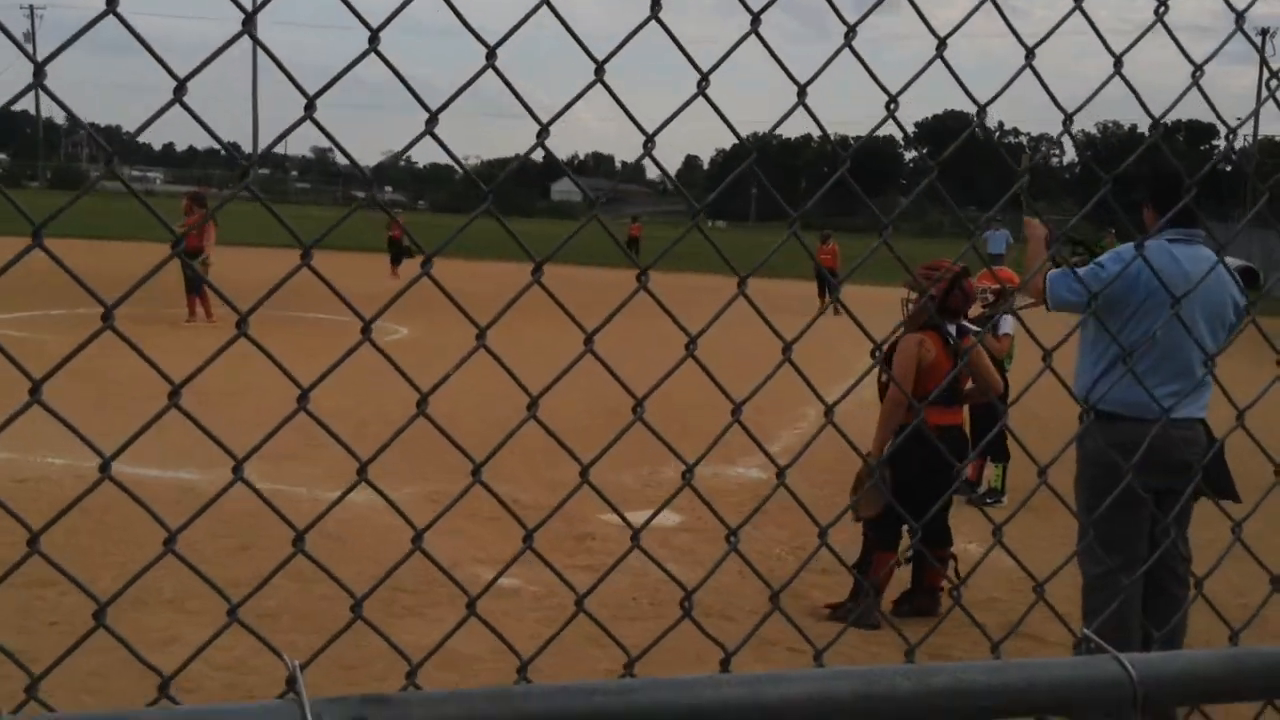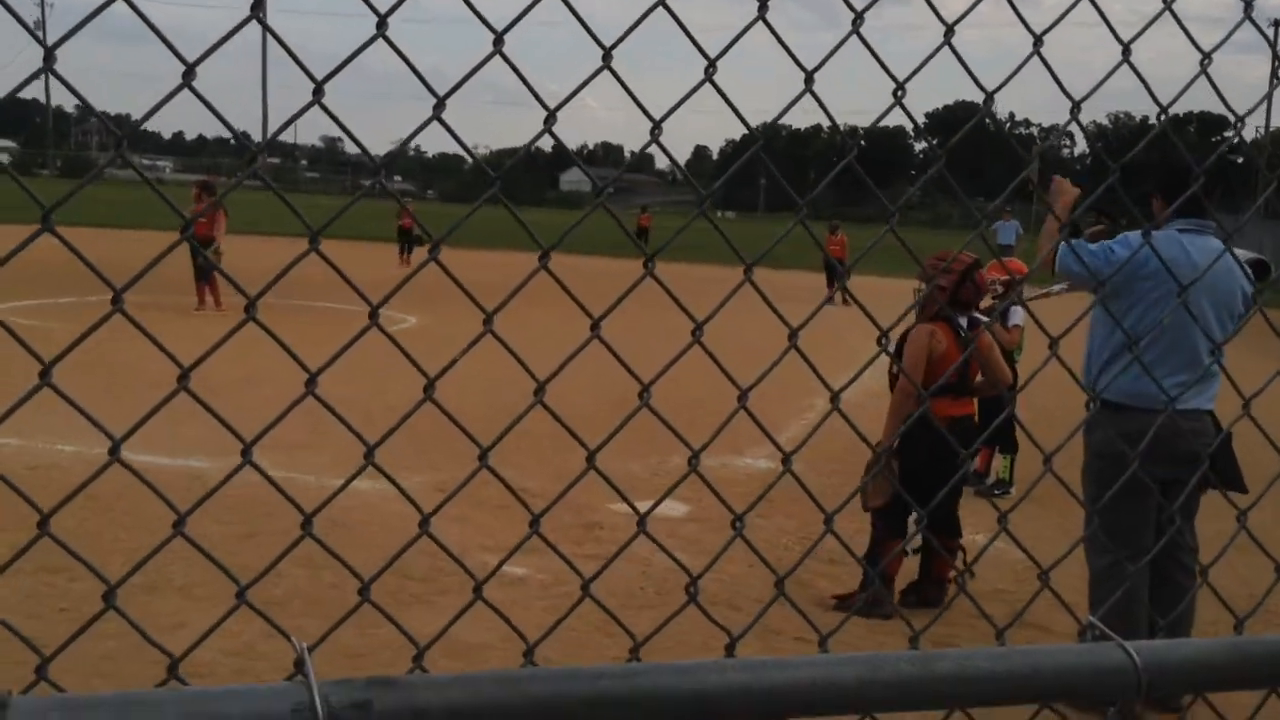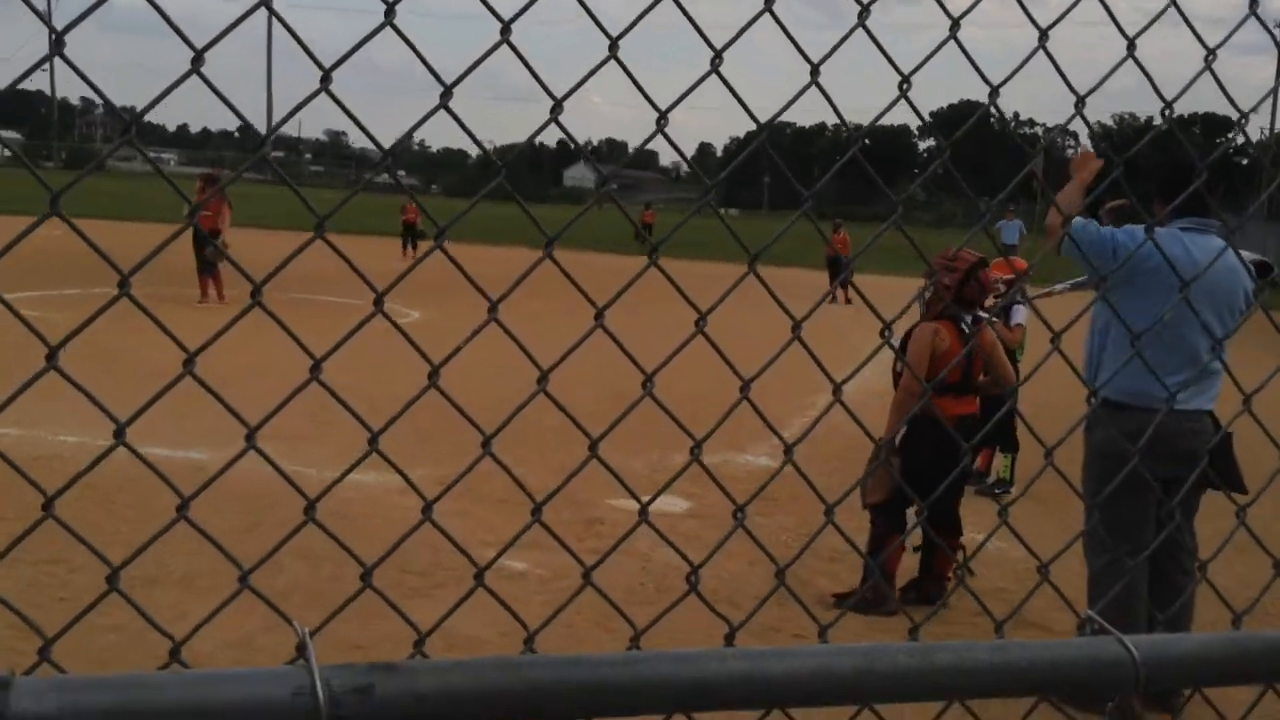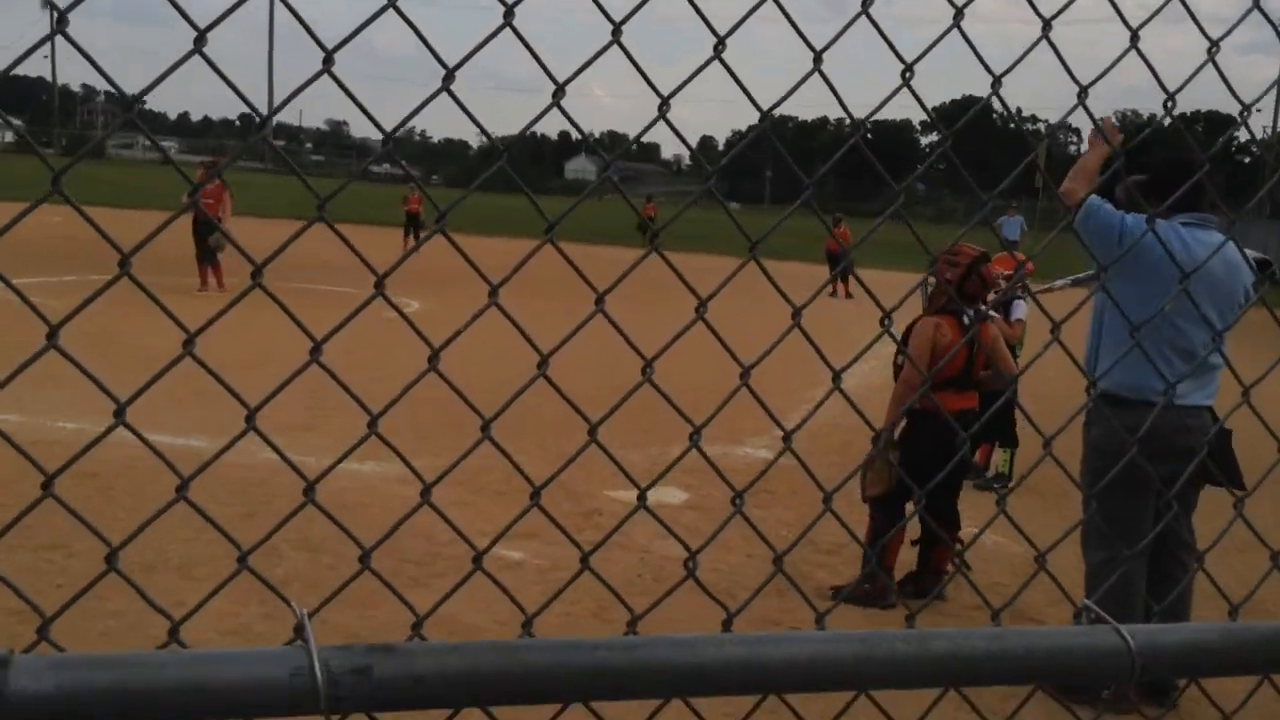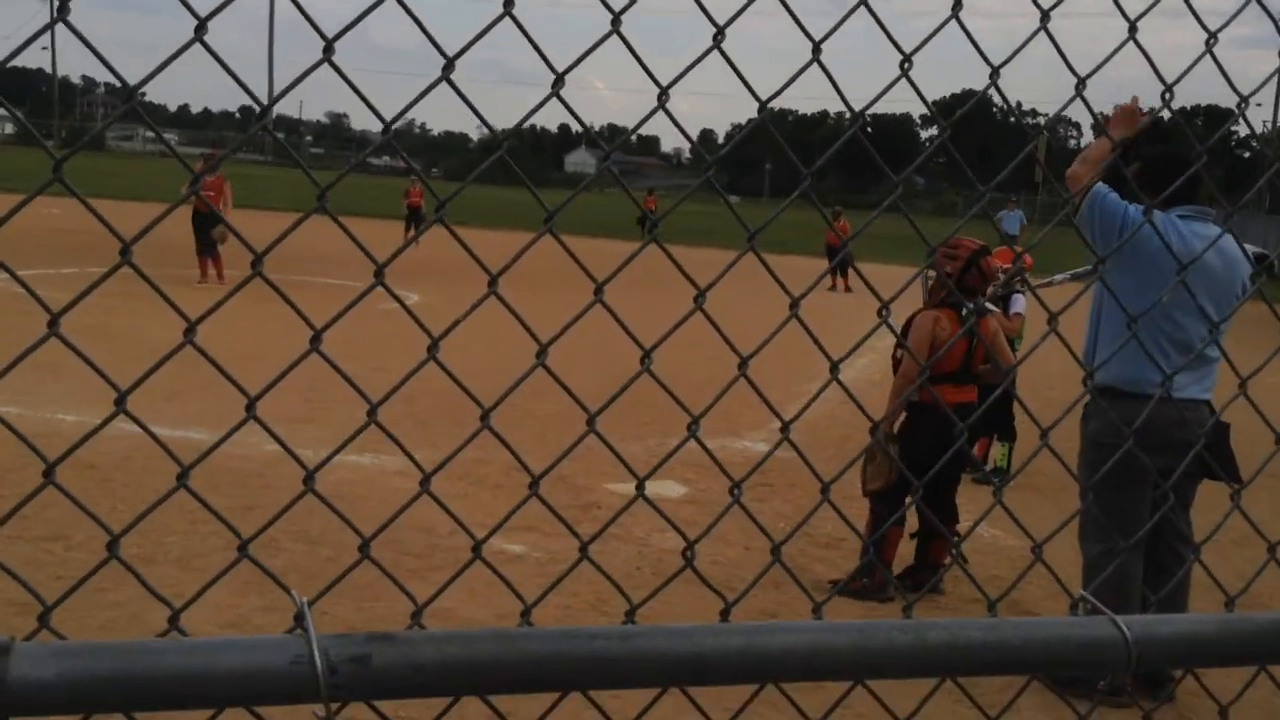
dt=0.1s
person 1, frame 1
left shoulder: (1130, 262)
right shoulder: (1225, 278)
left elbow: (1044, 288)
left wrist: (1037, 240)
left hip: (1120, 434)
right hip: (1187, 437)
left knee: (1112, 566)
right knee: (1169, 563)
person 1, frame 2
left shoulder: (1138, 252)
right shoulder: (1234, 270)
left elbow: (1052, 254)
left wrist: (1061, 202)
left hip: (1127, 425)
right hip: (1195, 429)
left knee: (1120, 557)
right knee: (1175, 554)
person 1, frame 3
left shoulder: (1139, 248)
right shoulder: (1237, 267)
left elbow: (1057, 226)
left wrist: (1082, 176)
left hip: (1128, 423)
right hip: (1194, 427)
left knee: (1119, 554)
right knee: (1174, 553)
person 1, frame 4
left shoulder: (1138, 240)
right shoulder: (1237, 261)
left elbow: (1072, 194)
left wrist: (1101, 146)
left hip: (1127, 418)
right hip: (1195, 423)
left knee: (1115, 548)
right knee: (1173, 549)
left ankle: (1109, 678)
right ankle: (1159, 675)
person 1, frame 5
left shoulder: (1136, 232)
right shoulder: (1234, 255)
left elbow: (1079, 179)
left wrist: (1117, 134)
left hip: (1125, 411)
right hip: (1191, 416)
left knee: (1113, 541)
right knee: (1171, 542)
left ankle: (1106, 670)
right ankle: (1155, 668)
person 2, frame 1
left shoulder: (915, 342)
right shoulder: (967, 342)
left elbow: (896, 400)
right elbow: (993, 387)
left wrist: (876, 450)
left hip: (917, 442)
right hip: (952, 441)
left knee: (884, 519)
right knee: (933, 520)
left ankle: (864, 603)
right ankle: (926, 595)
person 2, frame 2
left shoulder: (925, 332)
right shoulder: (978, 334)
left elbow: (906, 391)
right elbow: (1003, 380)
left wrist: (886, 440)
left hip: (927, 433)
right hip: (962, 432)
left knee: (891, 509)
right knee: (942, 511)
left ankle: (876, 593)
right ankle: (933, 586)
person 2, frame 3
left shoulder: (929, 331)
right shoulder: (983, 333)
left elbow: (909, 389)
right elbow: (1006, 380)
left wrist: (888, 437)
left hip: (929, 430)
right hip: (964, 430)
left knee: (889, 505)
right knee: (943, 508)
left ankle: (877, 589)
right ankle: (932, 584)
person 2, frame 4
left shoulder: (931, 325)
right shoulder: (986, 328)
left elbow: (909, 381)
right elbow: (1007, 373)
left wrist: (886, 429)
left hip: (930, 424)
right hip: (965, 424)
left knee: (888, 499)
right knee: (942, 502)
left ankle: (876, 583)
right ankle: (931, 577)
person 2, frame 5
left shoulder: (931, 319)
right shoulder: (986, 322)
left elbow: (908, 375)
right elbow: (1006, 366)
left wrist: (885, 423)
left hip: (929, 417)
right hip: (964, 417)
left knee: (888, 492)
right knee: (941, 495)
left ankle: (874, 576)
right ankle: (928, 571)
person 3, frame 1
left shoulder: (1005, 318)
right shoulder: (985, 318)
left elbow: (1001, 351)
left wrist: (982, 330)
right wrist: (967, 327)
left knee: (995, 435)
right knee: (978, 433)
left ankle: (997, 490)
right ankle: (974, 480)
person 3, frame 2
left shoulder: (1015, 310)
right shoulder: (994, 309)
left elbow: (1011, 342)
left wrist: (991, 321)
right wrist: (978, 318)
left knee: (1003, 427)
right knee: (985, 424)
left ankle: (1005, 481)
right ankle: (982, 470)
person 3, frame 3
left shoulder: (1017, 308)
right shoulder: (997, 308)
left elbow: (1014, 341)
left wrist: (993, 320)
left knee: (1005, 426)
right knee: (986, 423)
left ankle: (1005, 480)
right ankle: (983, 470)
person 3, frame 4
left shoulder: (1017, 304)
right shoulder: (997, 302)
left elbow: (1014, 336)
left wrist: (993, 315)
left knee: (1004, 421)
right knee: (985, 418)
left ankle: (1004, 474)
right ankle: (982, 464)
person 3, frame 5
left shoulder: (1016, 298)
right shoulder: (996, 296)
left elbow: (1013, 330)
left wrist: (992, 309)
right wrist: (982, 305)
left knee: (1002, 415)
right knee: (983, 411)
left ankle: (1002, 468)
right ankle: (980, 458)
